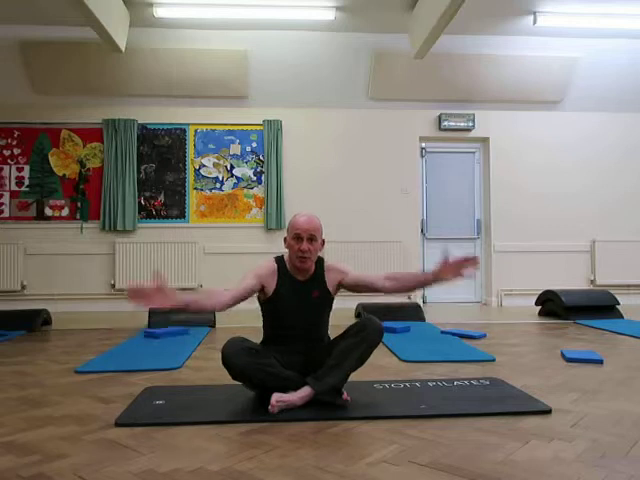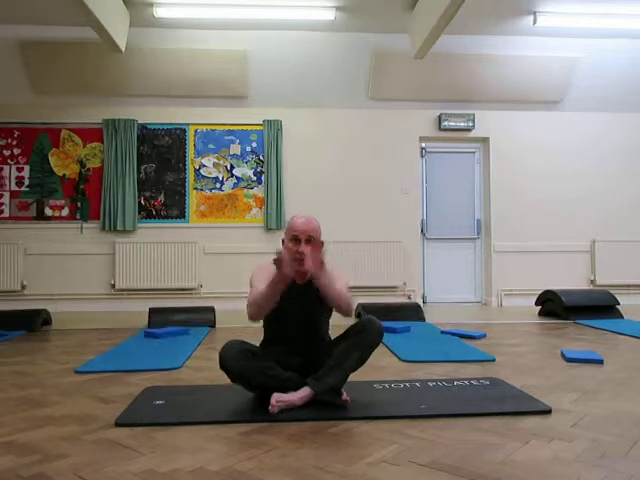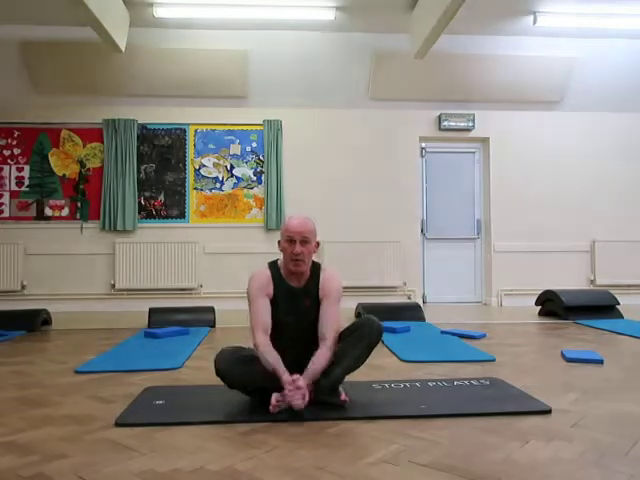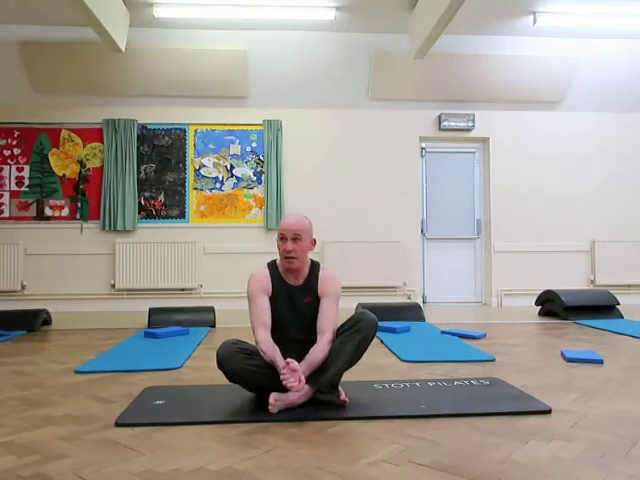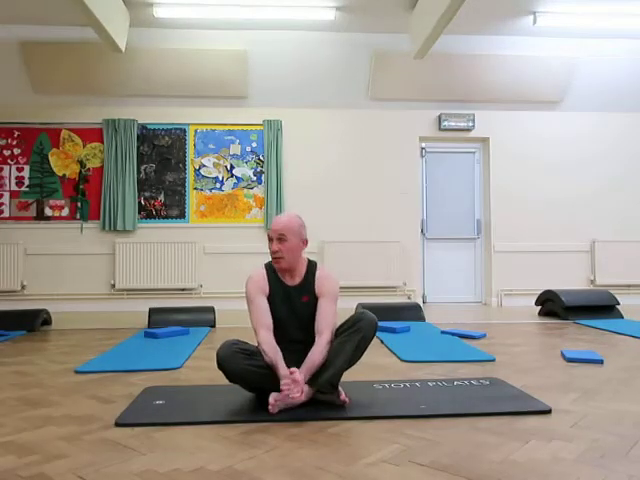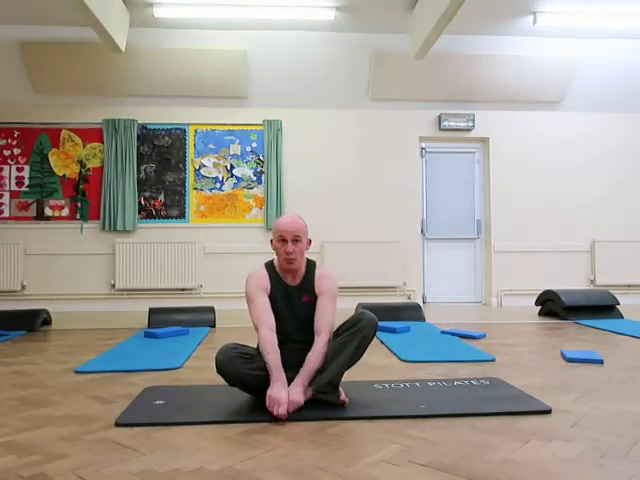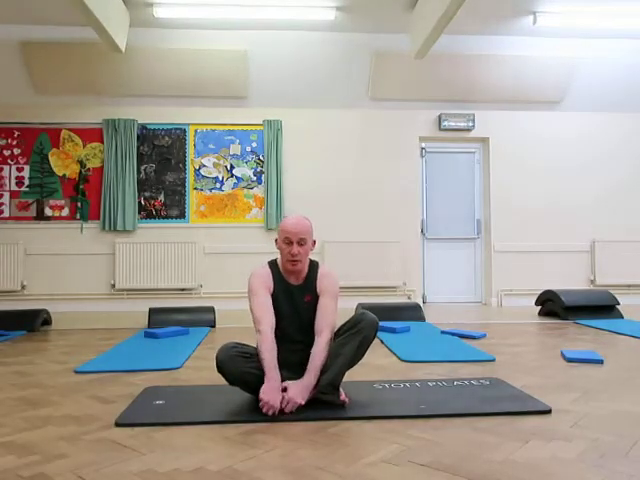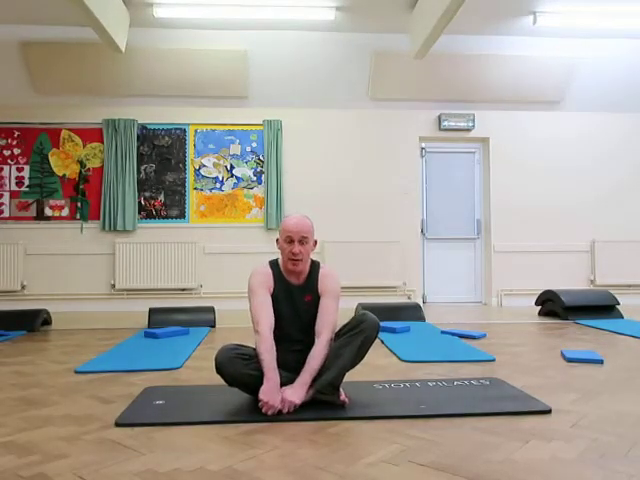
dt=0.4s
person 1, frame 1
left shoulder: (332, 273)
right shoulder: (268, 272)
left elbow: (384, 284)
right elbow: (224, 299)
left wrist: (434, 276)
right wrist: (177, 300)
left hip: (319, 359)
right hip: (276, 360)
left knee: (371, 326)
right knee: (233, 350)
left ankle: (304, 392)
right ankle: (321, 389)
person 1, frame 2
left shoulder: (329, 275)
right shoulder: (267, 273)
left elbow: (347, 310)
right elbow: (253, 314)
left wrist: (318, 275)
right wrist: (281, 278)
left hip: (319, 360)
right hip: (276, 360)
left knee: (372, 327)
right knee: (231, 353)
left ankle: (304, 394)
right ankle: (320, 389)
person 1, frame 3
left shoulder: (329, 280)
right shoulder: (261, 280)
left elbow: (327, 341)
right elbow: (261, 338)
left wrist: (304, 381)
right wrist: (285, 378)
left hip: (314, 361)
right hip: (277, 363)
left knee: (371, 327)
right knee: (226, 361)
left ankle: (307, 391)
right ankle: (321, 391)
person 1, frame 4
left shoulder: (327, 279)
right shoulder: (261, 279)
left elbow: (326, 336)
right elbow: (261, 333)
left wrist: (303, 370)
right wrist: (282, 367)
left hip: (314, 361)
right hip: (276, 361)
left knee: (366, 320)
right knee: (227, 353)
left ankle: (305, 391)
right ankle: (320, 389)
person 1, frame 5
left shoulder: (324, 280)
right shoulder: (258, 280)
left elbow: (324, 337)
right elbow: (264, 334)
left wrist: (302, 375)
right wrist: (283, 372)
left hip: (314, 361)
right hip: (276, 362)
left knee: (366, 320)
right knee: (227, 353)
left ankle: (308, 390)
right ankle: (319, 389)
person 1, frame 6
left shoulder: (324, 278)
right shoulder: (258, 279)
left elbow: (322, 336)
right elbow: (266, 332)
left wrist: (299, 384)
right wrist: (278, 382)
left hip: (313, 359)
right hip: (276, 360)
left knee: (366, 321)
right knee: (226, 357)
left ankle: (308, 390)
right ankle: (320, 389)
person 1, frame 7
left shoulder: (325, 278)
right shoulder: (261, 277)
left elbow: (324, 335)
right elbow: (264, 330)
left wrist: (306, 382)
right wrist: (272, 380)
left hip: (314, 358)
right hip: (277, 360)
left knee: (368, 321)
right knee: (226, 356)
left ankle: (311, 388)
right ankle: (321, 389)
person 1, frame 8
left shoulder: (327, 278)
right shoulder: (262, 277)
left elbow: (324, 337)
right elbow: (263, 331)
left wrist: (300, 385)
right wrist: (271, 381)
left hip: (314, 359)
right hip: (277, 360)
left knee: (369, 322)
right knee: (225, 358)
left ankle: (309, 391)
right ankle: (320, 390)
